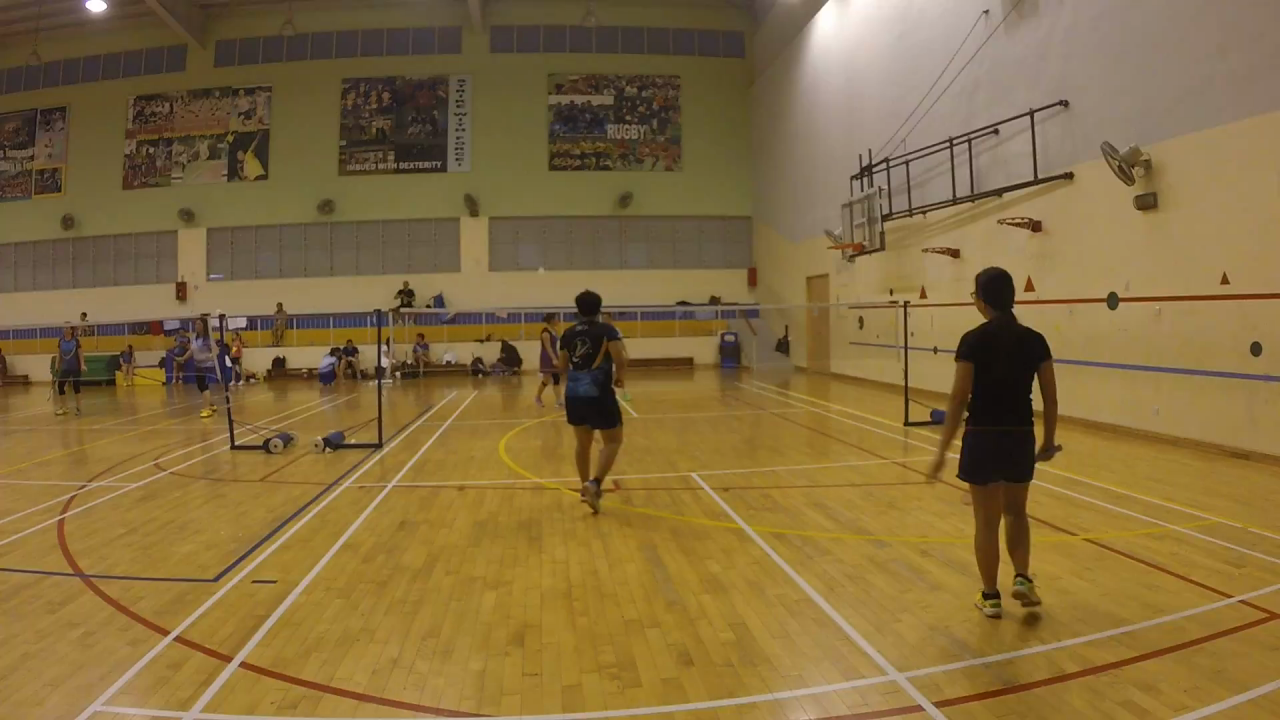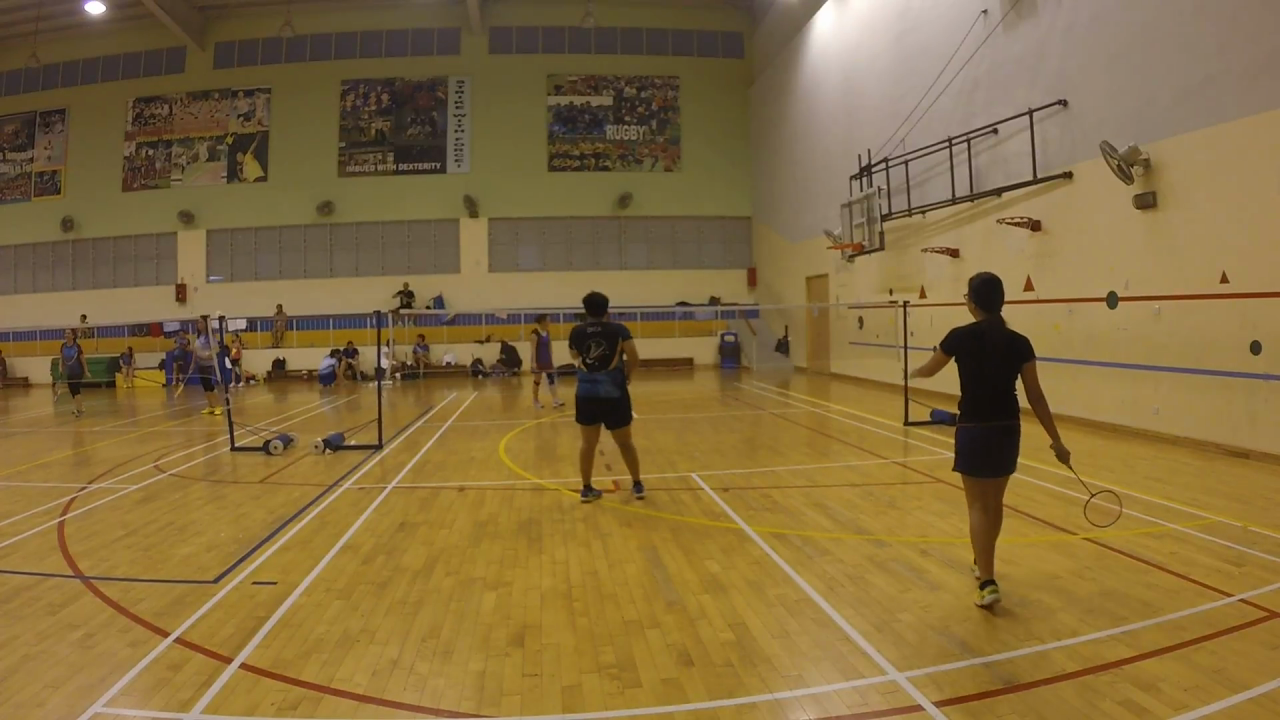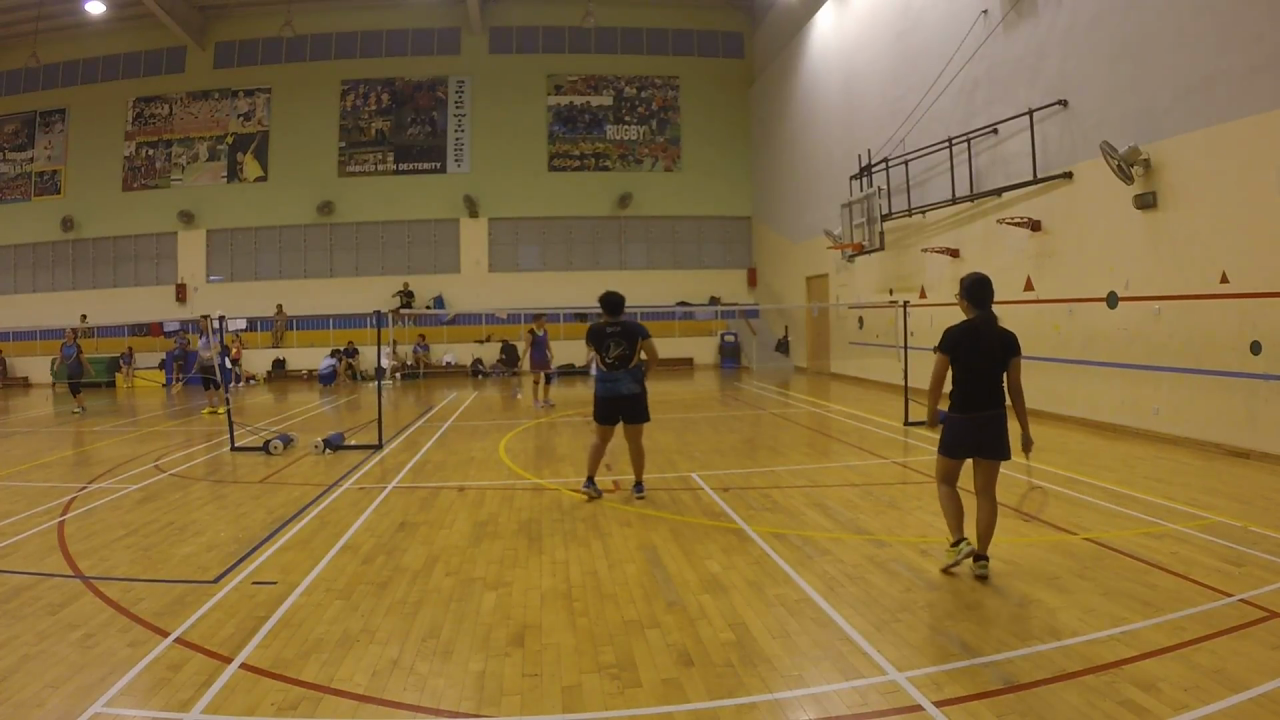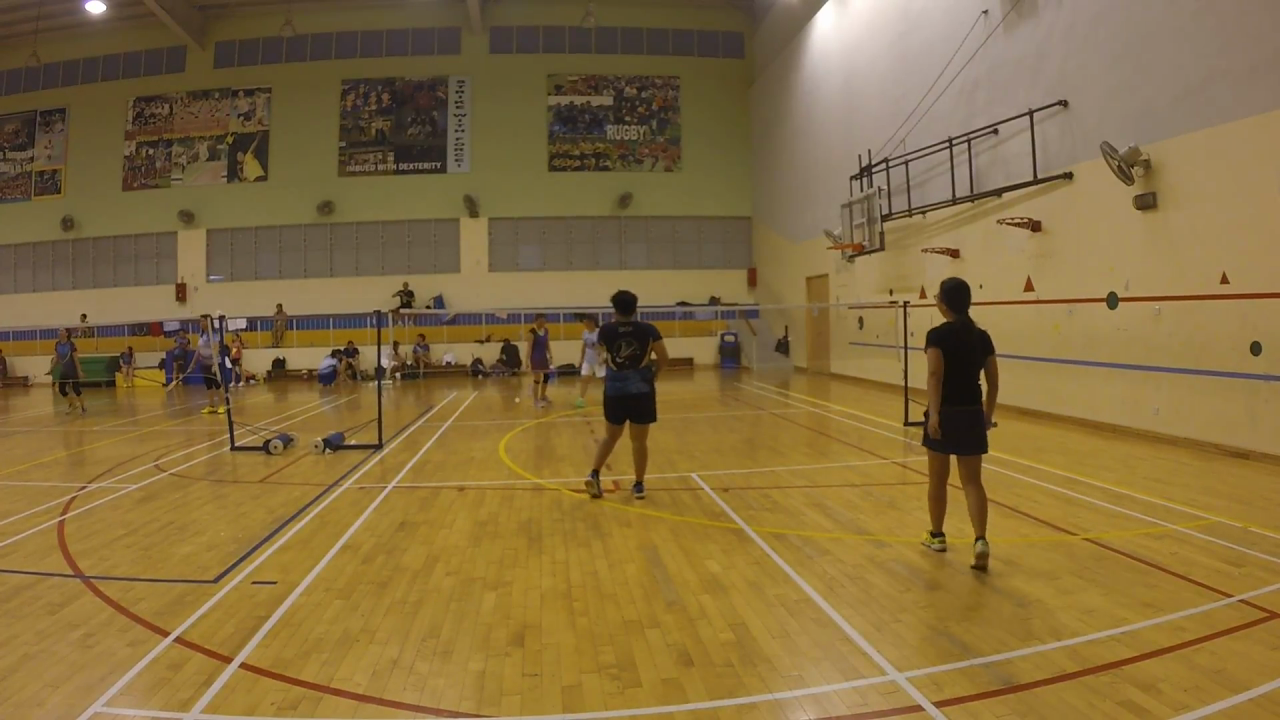
dt=0.3s
person 1, frame 1
left shoulder: (974, 341)
right shoulder: (1034, 341)
left elbow: (958, 400)
right elbow: (1050, 397)
left wrist: (942, 451)
right wrist: (1049, 438)
left hip: (983, 436)
right hip: (1020, 437)
left knee: (986, 517)
right knee: (1015, 511)
left ankle: (991, 596)
right ankle: (1024, 579)
person 1, frame 2
left shoulder: (960, 337)
right shoulder: (1019, 343)
left elbow: (929, 370)
right elbow: (1035, 396)
left wrist: (914, 372)
right wrist: (1056, 440)
left hip: (974, 431)
right hip: (1007, 430)
left knee: (979, 508)
right knee: (994, 502)
left ankle: (988, 585)
right ankle: (982, 564)
person 1, frame 3
left shoulder: (954, 335)
right shoulder: (1007, 339)
left elbow: (936, 383)
right elbow: (1016, 389)
left wrist: (931, 413)
right wrist: (1025, 429)
left hip: (961, 420)
right hip: (993, 421)
left knee: (945, 482)
right knee: (986, 491)
left ankle: (960, 544)
right ankle: (982, 557)
person 1, frame 4
left shoulder: (937, 335)
right shoulder: (982, 337)
left elbow: (935, 376)
right elbow: (993, 383)
left wrist: (933, 415)
right wrist: (987, 414)
left hip: (945, 414)
right hip: (972, 415)
left knee: (938, 479)
right knee: (972, 482)
left ankle: (937, 535)
right ankle: (980, 540)
person 2, frame 1
left shoulder: (568, 334)
right shoulder: (606, 330)
left elbow: (562, 366)
right elbow: (620, 360)
right wrist: (619, 376)
left hip: (574, 393)
right hip: (599, 393)
left knee: (583, 443)
right knee: (612, 442)
left ankle: (586, 486)
right ankle: (594, 483)
person 2, frame 2
left shoulder: (577, 332)
right shoulder: (618, 330)
right elbow: (634, 358)
right wrist: (628, 374)
left hip: (586, 393)
right hip: (613, 393)
left knee: (588, 442)
right knee: (624, 442)
left ankle: (587, 488)
right ankle: (637, 485)
person 2, frame 3
left shoulder: (594, 330)
right shoulder: (636, 329)
right elbow: (653, 357)
right wrist: (645, 371)
left hip: (605, 392)
right hip: (632, 391)
left knee: (601, 439)
right knee: (634, 441)
left ankle: (589, 482)
right ankle: (638, 485)
person 2, frame 4
left shoulder: (606, 330)
right shoulder: (648, 330)
right elbow: (664, 358)
right wrist: (655, 372)
left hip: (614, 391)
right hip: (641, 391)
left knee: (610, 435)
right knee: (639, 440)
left ankle: (594, 474)
right ankle: (639, 485)
